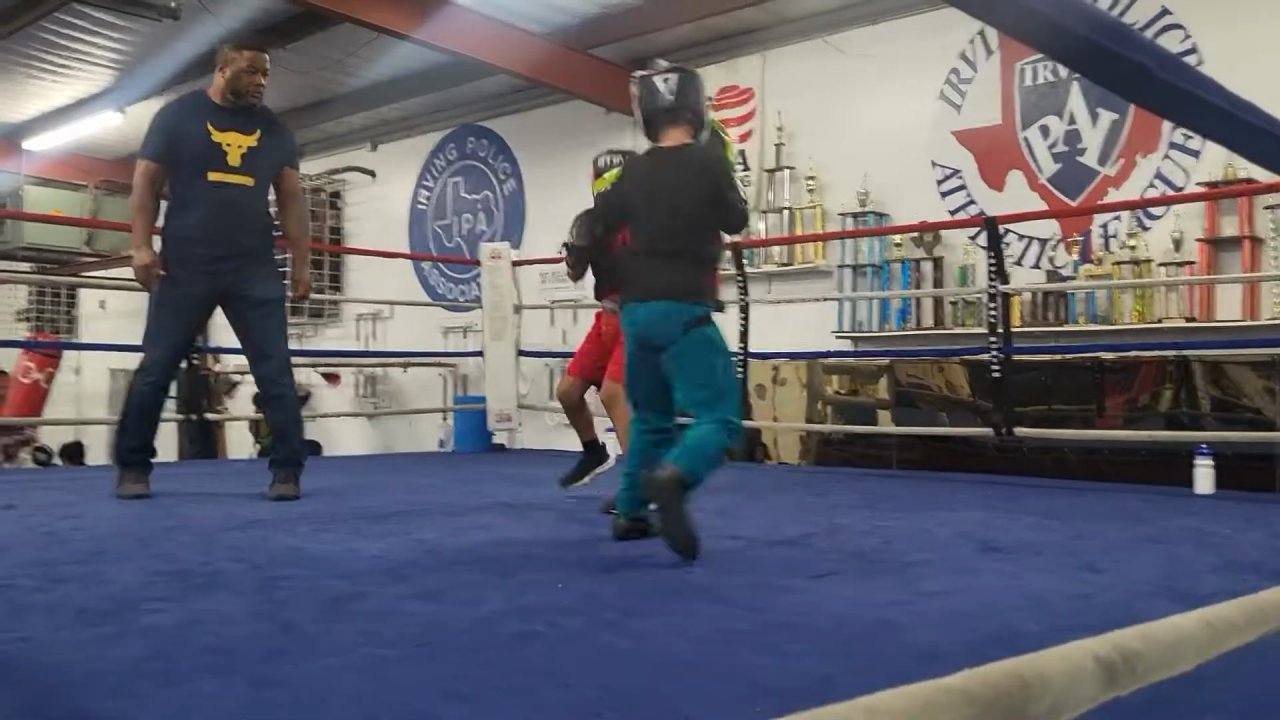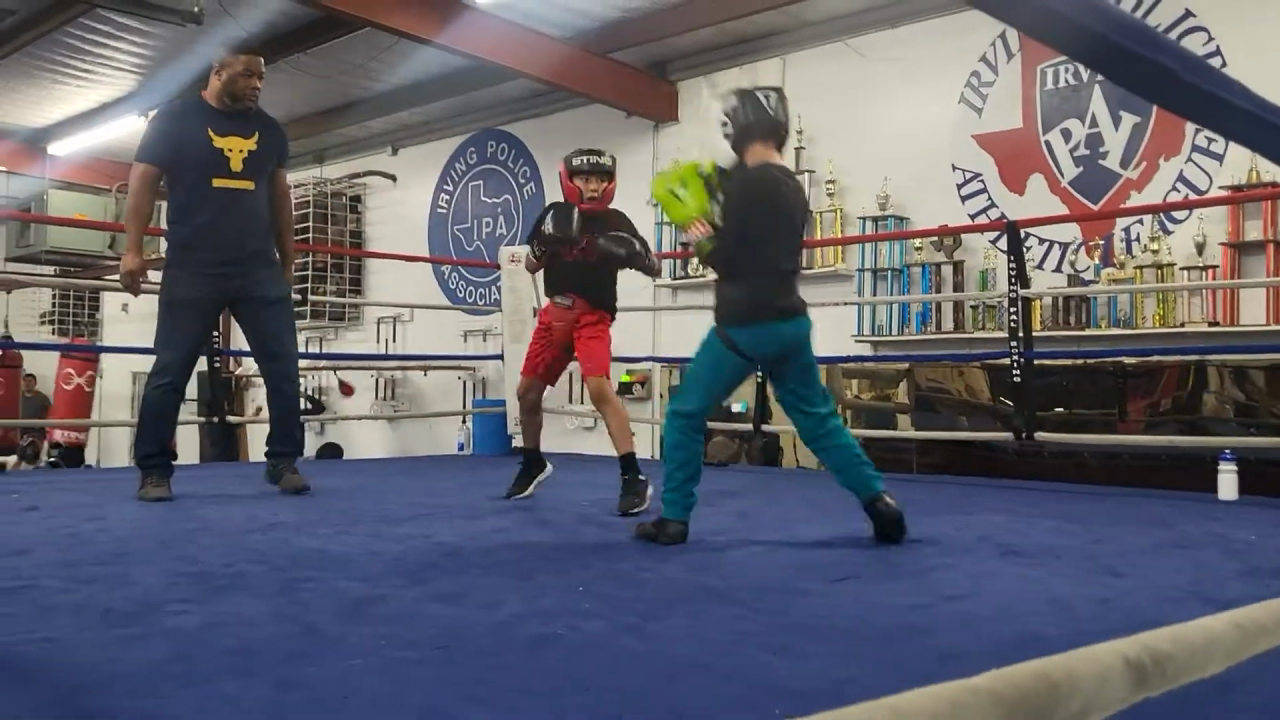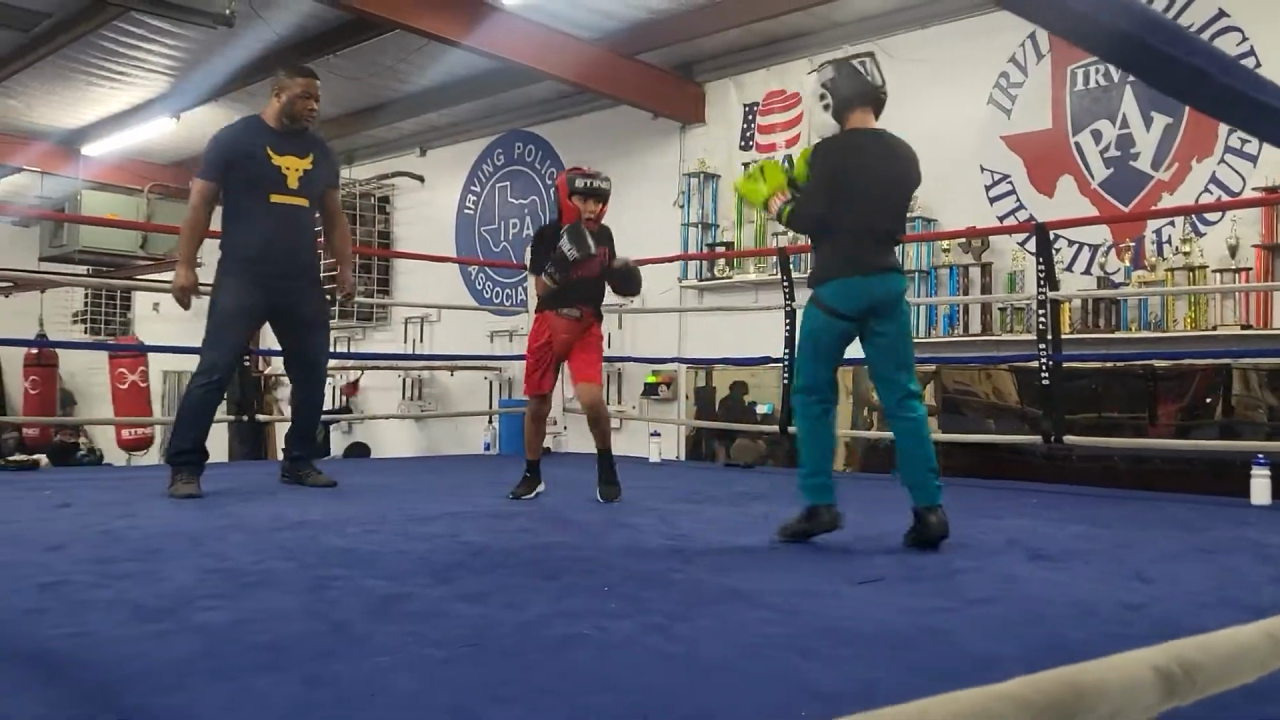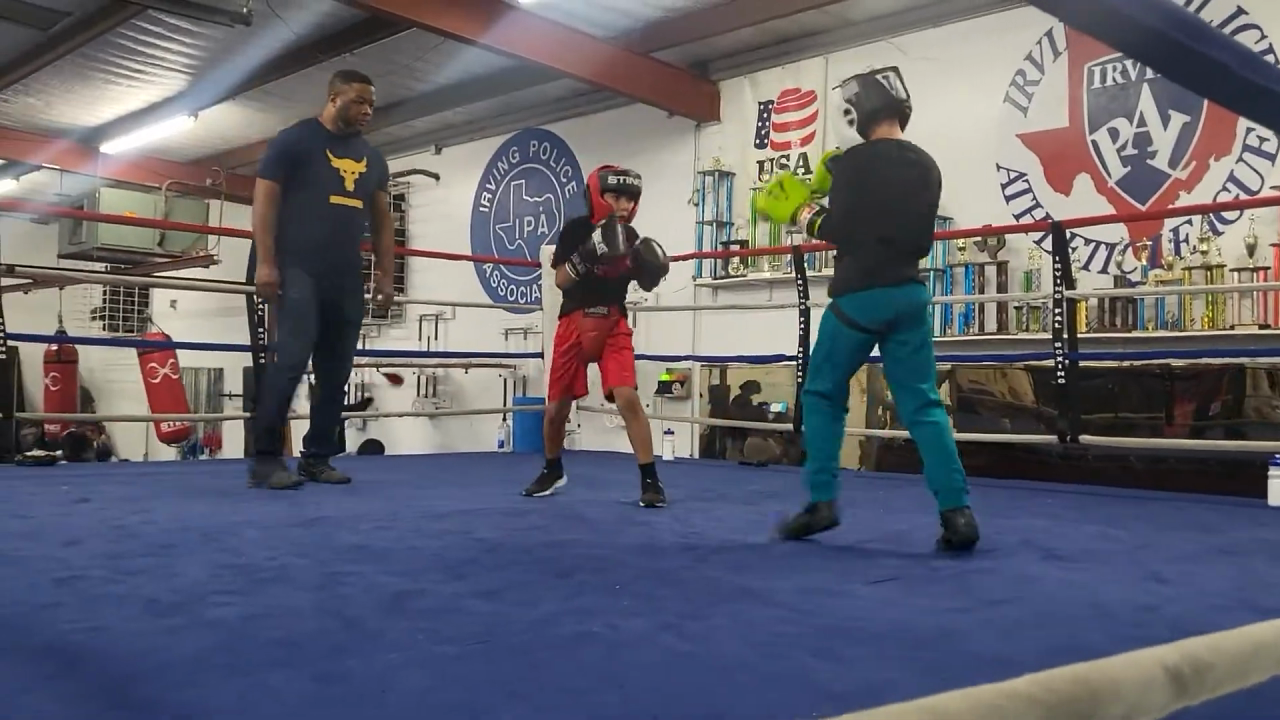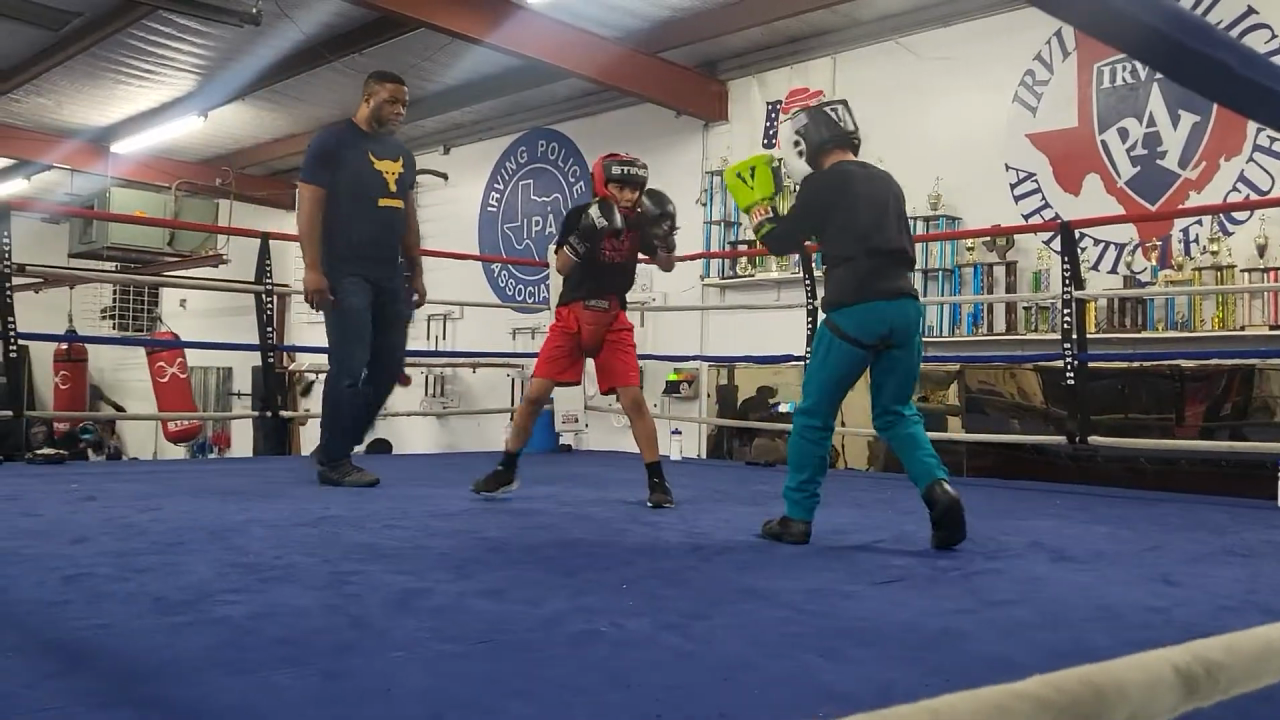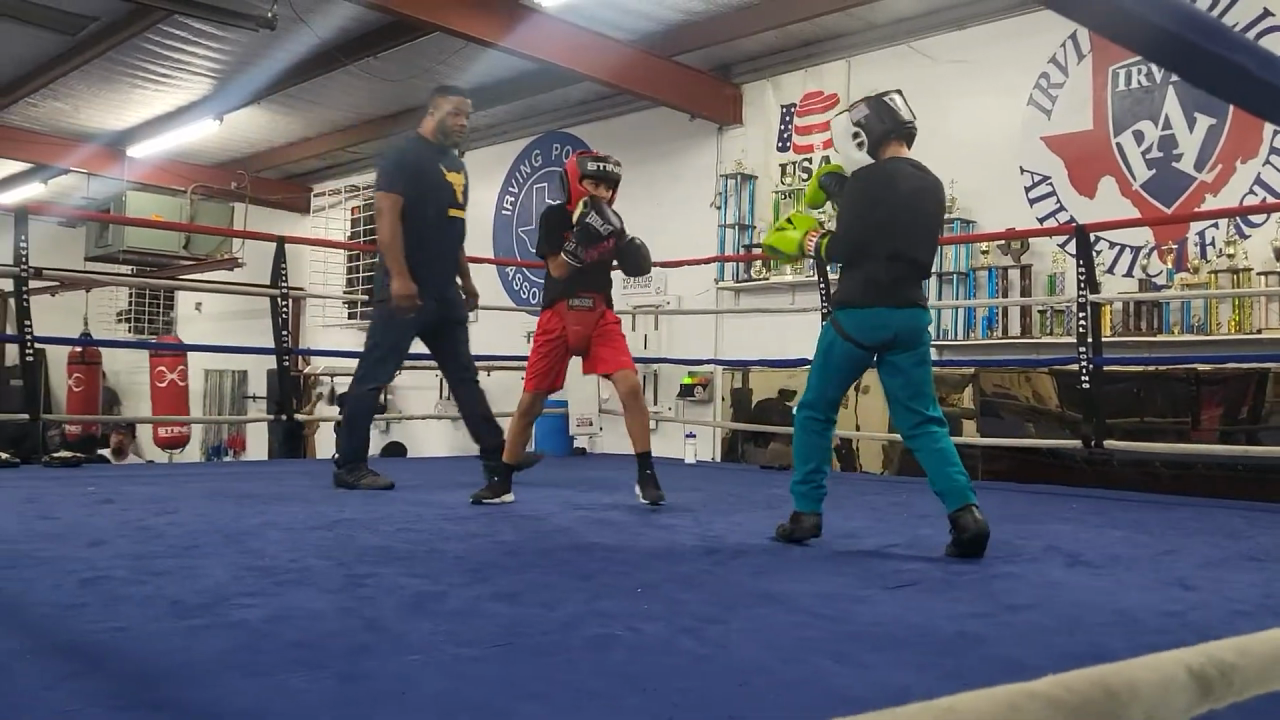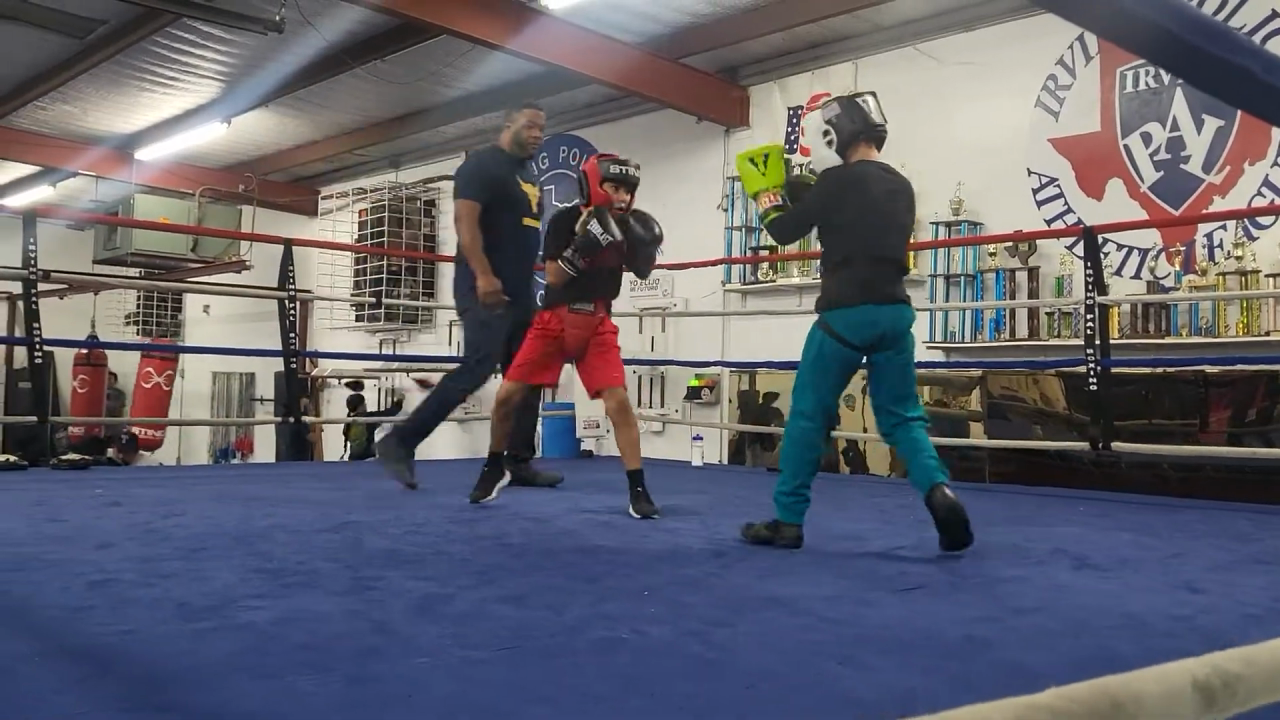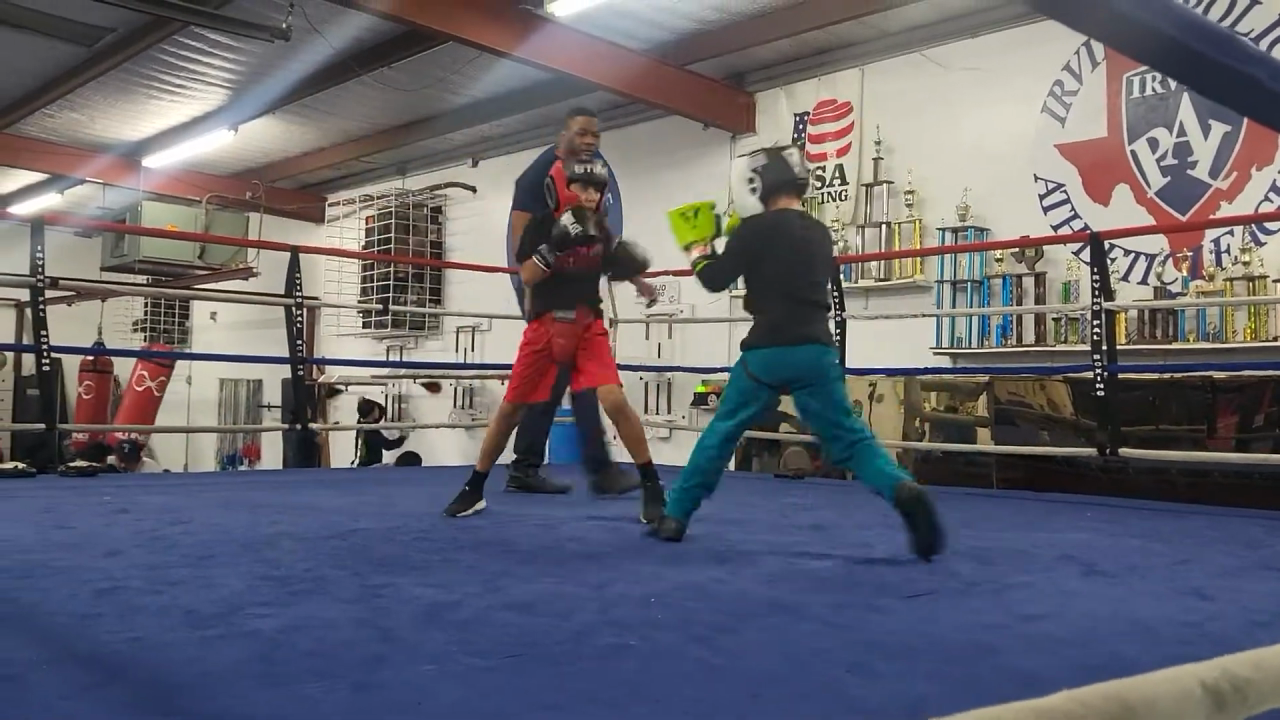
dt=0.3s
person 1, frame 1
left shoulder: (635, 173)
right shoulder: (711, 165)
left elbow: (601, 218)
right elbow: (735, 221)
left wrist: (614, 198)
left hip: (638, 312)
right hip: (686, 313)
left knee: (651, 419)
right knee: (718, 419)
left ankle: (633, 513)
right ankle: (671, 477)
person 1, frame 2
left shoulder: (746, 183)
right shoulder: (793, 190)
left elbow: (724, 255)
left wrist: (694, 223)
right wrist: (727, 192)
left hip: (741, 326)
right hip: (789, 323)
left knee: (685, 416)
right knee: (819, 419)
left ankle: (673, 517)
right ankle: (877, 501)
person 1, frame 3
left shoulder: (834, 150)
right shoulder: (904, 155)
left elbow: (809, 217)
left wrist: (777, 196)
left hip: (838, 288)
right hip: (887, 283)
left knee: (812, 395)
right knee: (902, 399)
left ankle: (820, 505)
right ankle: (929, 511)
person 1, frame 4
left shoulder: (857, 160)
right shoulder: (926, 165)
left elbow: (835, 229)
left wrist: (798, 208)
left hip: (859, 296)
right hip: (909, 294)
left knee: (822, 395)
right knee: (922, 406)
left ankle: (822, 502)
right ankle: (957, 513)
person 1, frame 5
left shoulder: (824, 184)
right shoulder: (885, 182)
left elbow: (782, 242)
left wrist: (756, 202)
left hip: (853, 311)
right hip: (903, 306)
left knee: (815, 415)
right knee: (896, 414)
left ankle: (797, 517)
right ankle: (937, 488)
person 1, frame 6
left shoulder: (871, 178)
right shoulder: (931, 185)
left elbow: (844, 247)
left wrist: (804, 237)
right wrist: (839, 189)
left hip: (861, 312)
right hip: (910, 314)
left knee: (816, 410)
right knee: (922, 420)
left ankle: (806, 512)
right ankle: (965, 512)
person 1, frame 7
left shoulder: (840, 179)
right shoulder: (900, 186)
left elbow: (786, 230)
left wrist: (766, 189)
right wrist: (807, 190)
left hip: (846, 313)
right hip: (893, 311)
left knee: (809, 417)
right knee: (902, 417)
left ankle: (787, 521)
right ankle: (938, 490)
person 1, frame 8
left shoulder: (760, 228)
right shoulder: (820, 234)
left elbow: (715, 278)
left wrist: (695, 241)
left hip: (768, 351)
right hip: (816, 351)
left knee: (722, 435)
right knee: (853, 442)
left ankle: (675, 516)
right ankle: (904, 491)
person 2, frame 1
left shoulder: (274, 129)
right shoulder: (177, 116)
left elbow: (292, 200)
right elbow: (146, 181)
left wrist: (300, 263)
right wrist: (142, 245)
left hip: (255, 268)
right hip: (185, 266)
left knee: (275, 369)
right knee: (158, 366)
left ankle: (287, 470)
right ankle: (133, 466)
person 2, frame 2
left shoulder: (269, 130)
right shoulder: (173, 120)
left elbow: (279, 199)
right elbow: (142, 184)
left wrist: (286, 262)
right wrist: (132, 249)
left hip: (259, 268)
right hip: (191, 270)
left knee: (282, 363)
right knee: (171, 369)
left ankle: (284, 460)
right ankle: (154, 470)
person 2, frame 3
left shoulder: (320, 153)
right shoulder: (236, 139)
left elbow: (334, 217)
right elbow: (200, 202)
left wrist: (345, 266)
right wrist: (185, 265)
left hip: (302, 282)
right hip: (243, 278)
left knee: (311, 372)
right knee: (214, 370)
left ankle: (298, 461)
right ankle: (184, 468)
person 2, frame 4
left shoulder: (372, 157)
right shoulder: (295, 140)
left elbow: (382, 220)
right elbow: (264, 201)
left wrist: (385, 274)
right wrist: (265, 262)
left hip: (347, 279)
right hip: (299, 270)
left knee: (334, 374)
right knee: (292, 358)
left ankle: (316, 457)
right ankle: (266, 456)
person 2, frame 5
left shoulder: (402, 154)
right shoulder: (333, 143)
right elbow: (309, 207)
left wrist: (415, 271)
right wrist: (313, 269)
left hip: (391, 277)
right hip: (346, 276)
left knee: (388, 368)
right knee: (349, 369)
left ankle: (339, 449)
right ankle: (333, 462)
person 2, frame 6
left shoulder: (456, 164)
right shoulder: (405, 155)
right elbow: (387, 217)
left wrist: (465, 280)
right wrist: (397, 276)
left hip: (443, 289)
right hip: (409, 287)
left knee: (464, 374)
right knee: (375, 372)
left ankle: (495, 455)
right ankle: (350, 464)
person 2, frame 7
left shoulder: (530, 176)
right shoulder: (482, 166)
right elbow: (465, 222)
left wrist: (532, 288)
right wrist: (484, 275)
left hip: (519, 290)
right hip: (486, 289)
right knee: (474, 371)
left ankle: (519, 462)
right ankle: (400, 443)
person 2, frame 8
right shoulder: (540, 175)
right elbow: (520, 234)
left wrist: (635, 278)
right wrist: (534, 287)
left knee: (551, 381)
left ankle: (524, 469)
right ankle: (601, 469)
person 3, frame 1
right shoulder: (594, 223)
right elbow: (575, 274)
right wrist: (575, 251)
right hip: (608, 320)
left knee: (610, 393)
right knee: (567, 391)
right ankle: (594, 453)
person 3, frame 2
left shoulder: (616, 222)
right shoulder: (556, 213)
left elbow: (653, 269)
right elbow: (531, 266)
left wrist: (633, 254)
right wrist: (546, 242)
left hip: (594, 318)
right hip: (555, 314)
left knee: (598, 388)
right knee: (527, 392)
left ankle: (634, 477)
right ankle: (533, 464)
person 3, frame 3
left shoulder: (602, 234)
right shoulder: (548, 235)
left elbow: (609, 274)
right elbow: (541, 289)
left wrist: (622, 275)
right wrist: (562, 261)
left hip: (587, 326)
right hip: (549, 324)
left knee: (591, 400)
right knee: (537, 404)
left ankle: (606, 468)
right ankle: (533, 475)
person 3, frame 4
left shoulder: (629, 236)
right shoulder: (576, 229)
left elbow: (645, 283)
right elbow: (560, 280)
left wrist: (652, 270)
right wrist: (588, 253)
left hip: (614, 325)
right hip: (574, 324)
left knee: (628, 399)
right knee: (556, 408)
left ankle: (650, 480)
right ankle: (552, 471)
person 3, frame 5
left shoulder: (638, 223)
right shoulder: (579, 216)
left elbow: (667, 265)
right elbow: (561, 265)
left wrist: (664, 230)
right wrist: (586, 234)
left hip: (613, 319)
right hip: (571, 315)
left knee: (633, 398)
right knee: (536, 393)
left ankle: (657, 480)
right ankle: (505, 470)
person 3, frame 6
left shoulder: (611, 221)
right shoulder: (555, 216)
left elbow: (623, 262)
right elbow: (557, 271)
left wrist: (633, 258)
right wrist: (583, 236)
left hip: (600, 317)
right hip: (558, 318)
left knee: (631, 386)
right knee: (530, 402)
left ankle: (646, 475)
right ankle: (502, 481)
person 3, frame 7
left shoulder: (626, 227)
right shoulder: (566, 220)
left elbow: (641, 270)
right elbow: (552, 276)
left wrist: (646, 249)
right wrist: (582, 245)
left hip: (598, 324)
right hip: (554, 319)
left knee: (619, 402)
right knee: (508, 395)
left ankle: (638, 490)
right ankle: (493, 470)
person 3, frame 8
left shoulder: (600, 231)
right shoulder: (542, 225)
left elbow: (617, 267)
right elbow: (528, 276)
left wrist: (628, 264)
right wrist: (558, 243)
left hip: (588, 329)
right hip: (544, 329)
left knee: (615, 401)
right knee: (509, 411)
left ankle: (651, 485)
right ankle: (474, 489)
